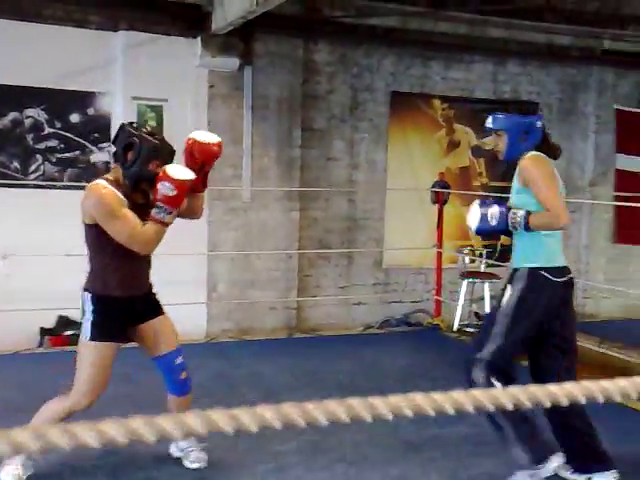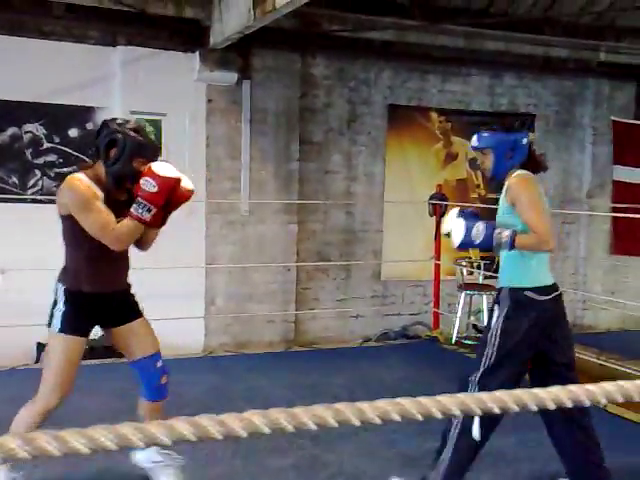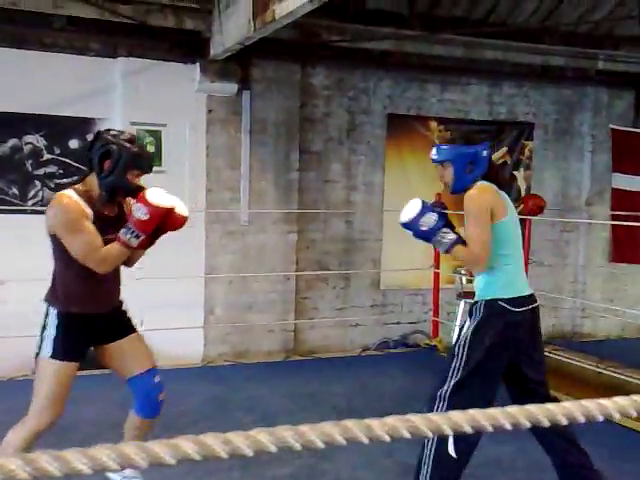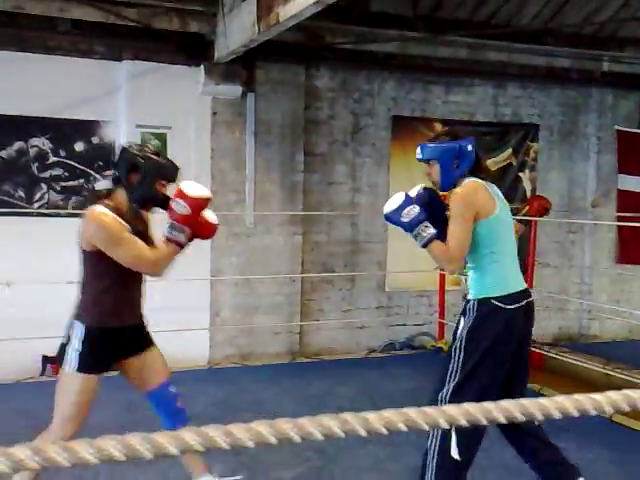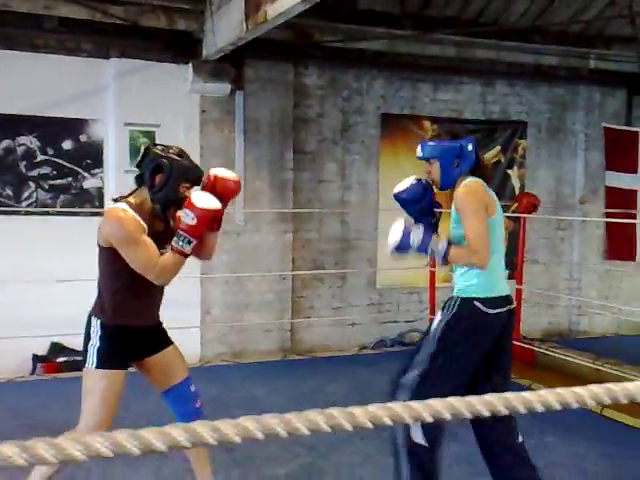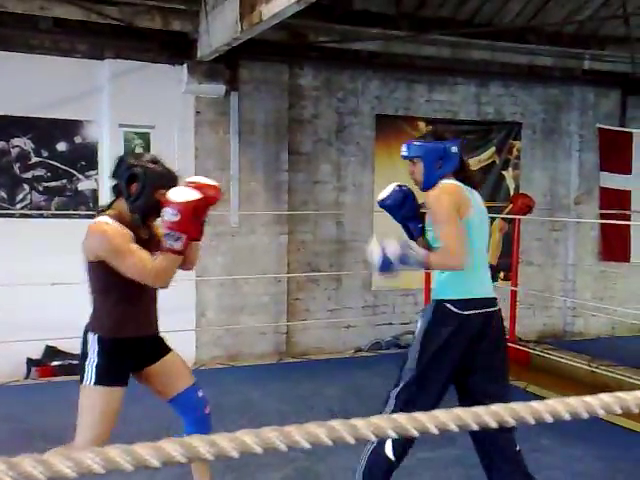
dt=0.2s
person 1, frame 1
left shoulder: (531, 163)
right shoulder: (538, 167)
left elbow: (559, 217)
left wrist: (508, 219)
right wrist: (505, 220)
left hip: (536, 280)
right hip: (555, 279)
left knee: (488, 365)
right knee: (555, 374)
person 1, frame 2
left shoulder: (519, 182)
right shoulder: (523, 186)
left elbow: (546, 240)
left wrist: (492, 234)
right wrist: (482, 232)
left hip: (523, 300)
right hip: (545, 299)
left knee: (485, 390)
right knee: (559, 390)
person 1, frame 3
left shoulder: (477, 197)
right shoulder: (495, 195)
left elbow: (478, 261)
left wrist: (437, 232)
right wrist: (446, 233)
left hip: (498, 311)
right hip: (524, 308)
left knee: (453, 403)
right knee: (537, 402)
person 1, frame 4
left shoulder: (465, 192)
right shoulder: (487, 190)
left elbow: (452, 260)
left wrist: (416, 224)
right wrist: (435, 220)
left hip: (491, 309)
right hip: (516, 305)
left knee: (456, 403)
right knee: (505, 401)
person 1, frame 5
left shoulder: (468, 191)
right shoulder: (478, 192)
left elbow: (476, 257)
right elbow: (455, 259)
left wrist: (424, 241)
right wrist: (426, 219)
left hip: (474, 309)
right hip: (498, 308)
left knee: (417, 392)
person 1, frame 6
left shoulder: (443, 194)
right shoulder: (470, 195)
left elbow: (454, 259)
left wrist: (404, 253)
right wrist: (411, 222)
left hip: (454, 312)
right hip: (487, 310)
left knee: (408, 404)
right knee: (488, 408)
person 2, frame 1
left shoulder: (145, 187)
right shoulder: (100, 195)
left elbow: (195, 210)
right elbow: (143, 243)
left wrist: (200, 171)
right wrist: (167, 202)
left hip: (140, 297)
right hip: (104, 302)
left knee: (178, 372)
right knee: (82, 398)
left ankle: (184, 440)
person 2, frame 2
left shoulder: (127, 188)
right shoulder: (78, 187)
left elbow: (143, 243)
right elbow: (116, 240)
left wrist: (164, 206)
right wrist: (149, 198)
left hip: (117, 297)
right hip: (77, 298)
left knee: (156, 374)
right knee: (50, 397)
left ankle: (149, 450)
person 2, frame 3
left shoulder: (119, 203)
right shoulder: (66, 205)
left elbow: (128, 259)
right elbow: (101, 262)
left wrist: (154, 230)
right wrist: (139, 226)
left hip: (110, 314)
right hip: (67, 319)
left knee: (152, 392)
right knee: (41, 418)
person 2, frame 4
left shoulder: (138, 216)
right shoulder: (101, 220)
left elbow: (156, 261)
right elbow: (153, 266)
left wrist: (189, 225)
right wrist: (182, 224)
left hip: (131, 330)
right hip: (93, 334)
left knee: (173, 407)
right knee: (62, 432)
person 2, frame 5
left shoulder: (163, 215)
right shoulder: (120, 218)
left elbow: (205, 253)
right elbow: (161, 273)
left wrist: (212, 215)
right wrist: (192, 229)
left hip: (148, 329)
right hip: (110, 332)
left knee: (190, 403)
right knee: (92, 431)
person 2, frame 6
left shoulder: (143, 226)
right shoulder: (104, 232)
left elbow: (188, 262)
right elbow: (158, 278)
left wrist: (195, 220)
right wrist: (178, 228)
left hip: (145, 339)
right hip: (107, 345)
left knee: (198, 410)
right knee: (86, 448)
